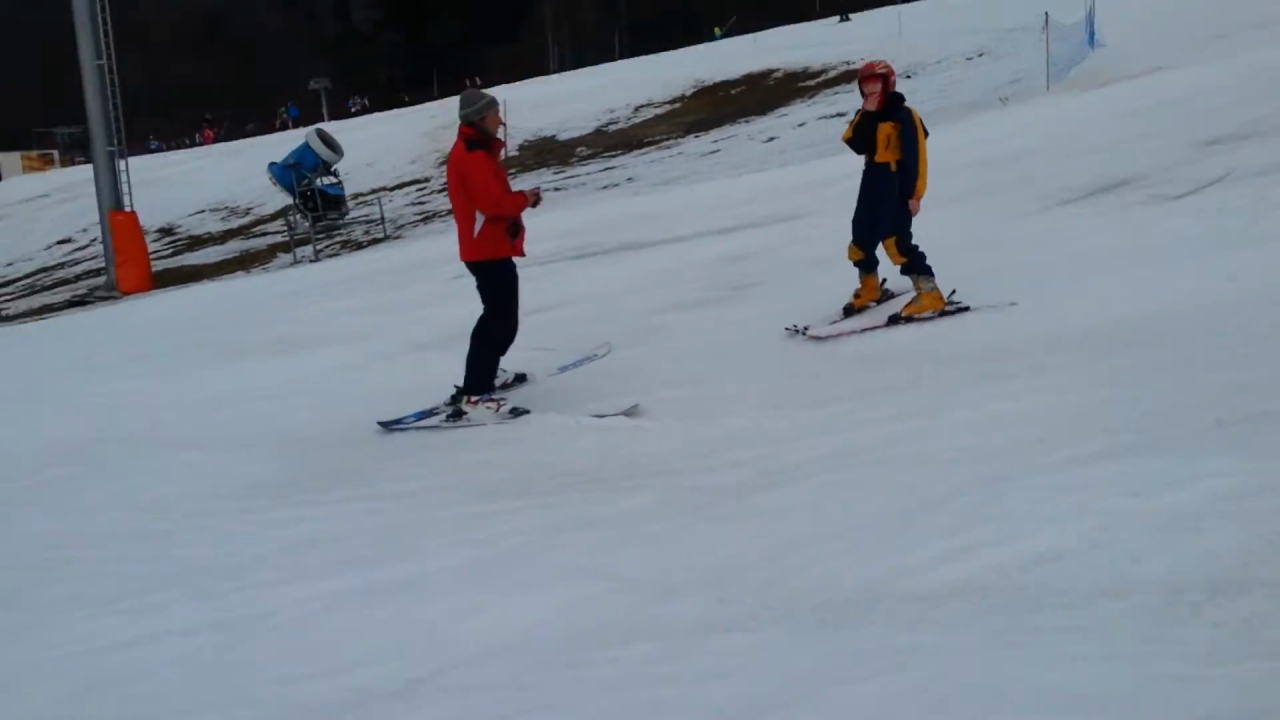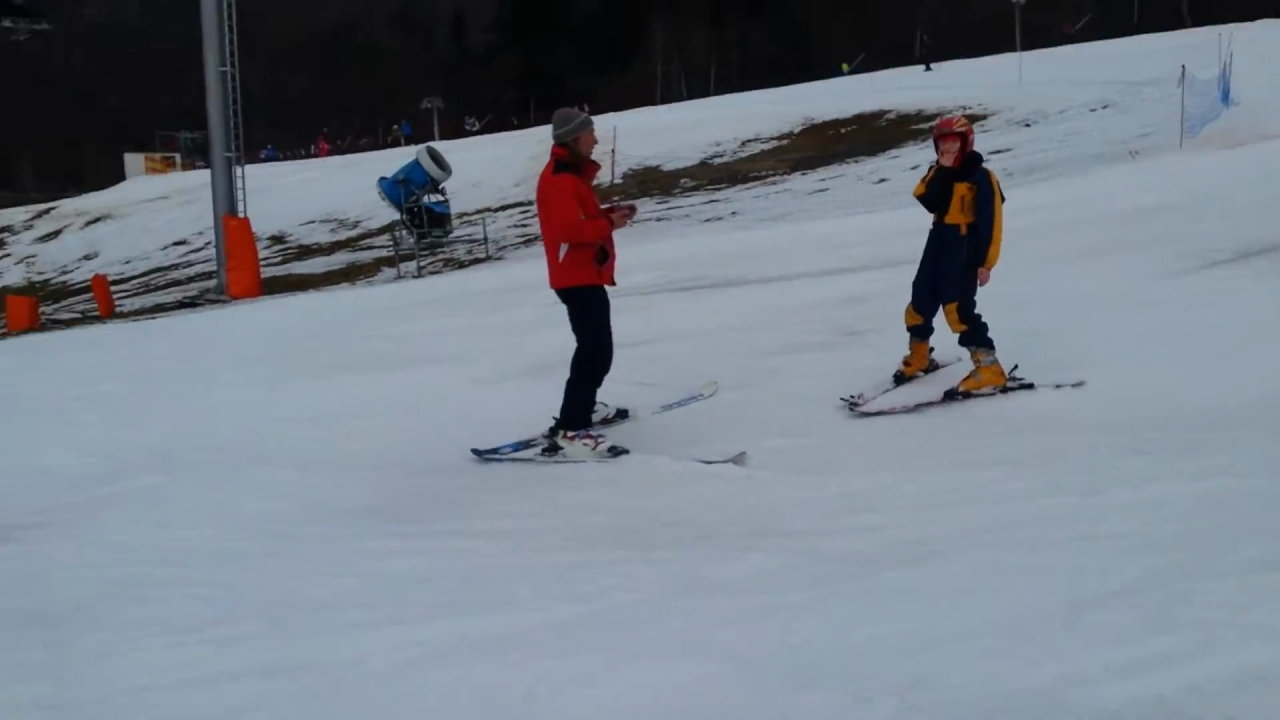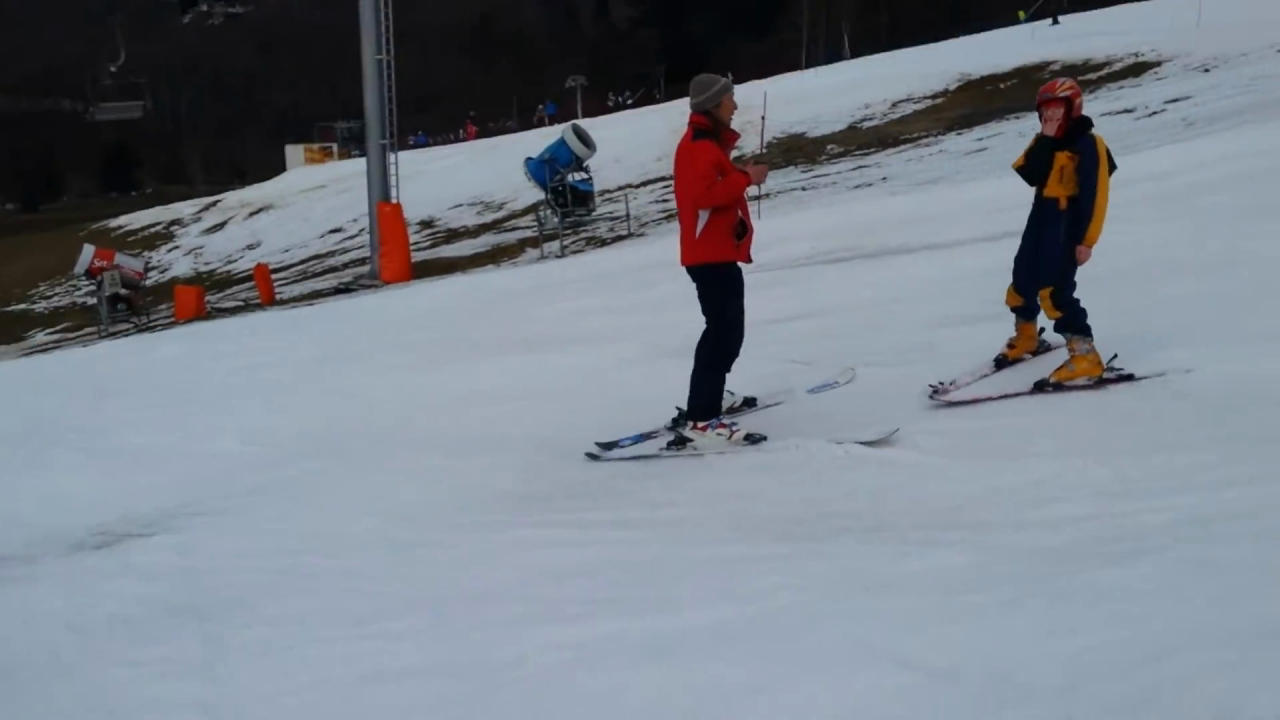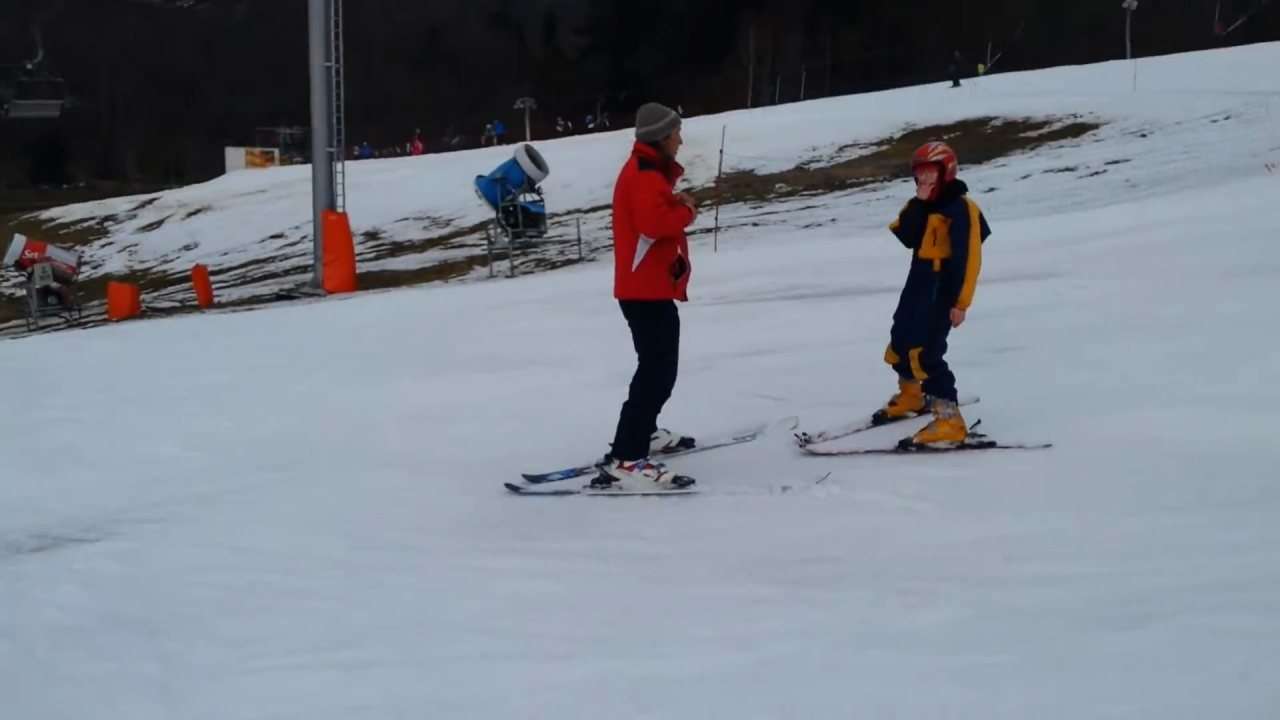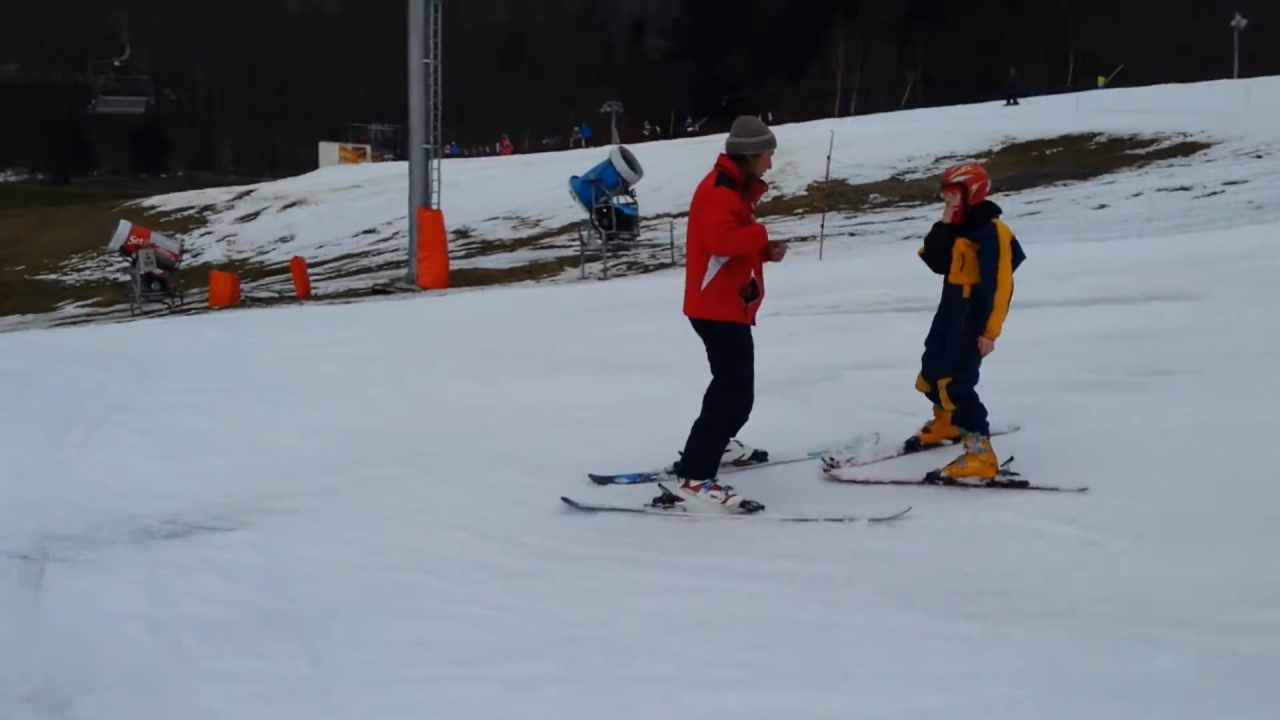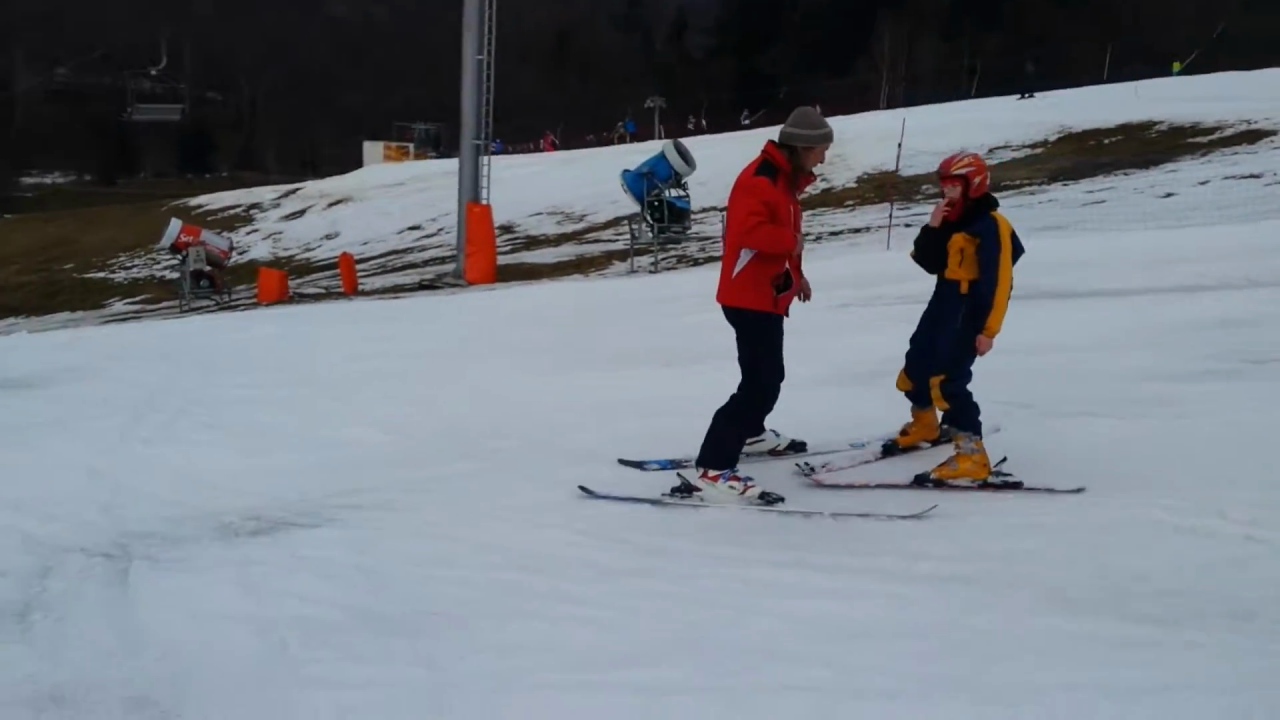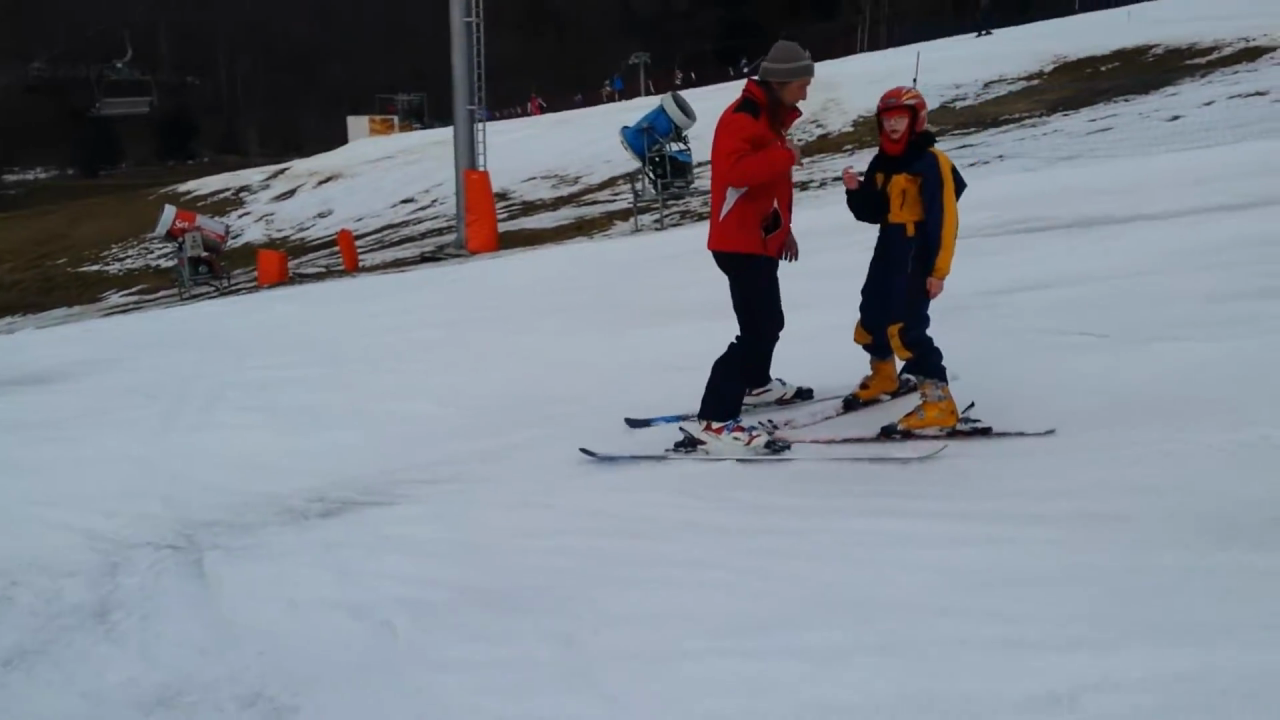
dt=0.5s
person 1, frame 1
left shoulder: (471, 150)
right shoulder: (473, 155)
right elbow: (492, 203)
left wrist: (520, 198)
right wrist: (524, 199)
left hip: (486, 247)
right hip: (489, 250)
left knee: (495, 314)
right knee: (502, 321)
left ankle: (483, 376)
right ankle: (474, 395)
person 1, frame 2
left shoulder: (571, 172)
right shoulder: (561, 178)
right elbow: (569, 230)
left wrist: (610, 213)
right wrist: (610, 223)
left hip: (584, 274)
right hip: (577, 277)
left knee: (594, 346)
right knee: (597, 352)
left ankle: (583, 408)
right ankle: (571, 430)
person 1, frame 3
left shoulder: (706, 140)
right shoulder: (700, 143)
right elbow: (704, 194)
left wrist: (739, 175)
right wrist: (745, 178)
left hip: (713, 250)
right hip: (712, 253)
left knee: (721, 328)
right knee: (726, 333)
left ankle: (708, 396)
right ankle: (700, 419)
person 1, frame 4
left shoulder: (645, 171)
right shoulder: (644, 173)
right elbow: (654, 222)
left wrist: (676, 205)
right wrist: (686, 212)
left hip: (646, 286)
right hip: (647, 289)
left knee: (658, 366)
right knee: (657, 372)
left ankle: (644, 432)
right ankle: (626, 458)
person 1, frame 5
left shoulder: (734, 186)
right shoulder: (720, 189)
right elbow: (721, 240)
left wrist: (767, 250)
right wrist: (760, 233)
left hip: (725, 304)
right hip: (719, 307)
left knee: (729, 382)
right knee: (736, 395)
left ankle: (717, 444)
right ankle: (692, 476)
person 1, frame 6
left shoulder: (782, 177)
right shoulder: (762, 178)
right elbow: (748, 231)
left wrist: (796, 273)
right wrist: (790, 241)
left hip: (764, 295)
right hip: (751, 297)
left knee: (765, 374)
right knee: (761, 385)
left ankle: (750, 433)
person 1, frame 7
left shoulder: (767, 118)
right shoulder: (742, 117)
right elbow: (737, 169)
left wrist: (783, 229)
right wrist: (785, 155)
left hip: (760, 240)
right hip: (741, 241)
left knee: (768, 322)
right knee: (759, 331)
left ankle: (754, 384)
person 2, frame 1
left shoulder: (903, 115)
right shoulder: (866, 115)
left elbow: (916, 156)
right elbow: (858, 145)
left wrist: (915, 193)
right wrist: (866, 114)
left hip: (896, 183)
right hip: (871, 181)
left knee: (895, 240)
right knee: (861, 240)
left ankle: (929, 294)
right ankle: (870, 289)
person 2, frame 2
left shoulder: (981, 177)
right shoulder: (938, 172)
left elbow: (991, 222)
right elbow: (930, 203)
left wrist: (986, 262)
right wrist: (941, 172)
left hip: (965, 247)
right hip: (938, 242)
left knee: (957, 307)
right knee: (920, 302)
left ankle: (989, 368)
right ankle: (919, 356)
person 2, frame 3
left shoulder: (1088, 144)
right shoulder: (1046, 141)
left elbow: (1096, 194)
right elbow: (1032, 176)
left wrist: (1088, 239)
right wrist: (1044, 141)
left hip: (1068, 222)
right hip: (1041, 216)
left knee: (1053, 290)
right knee: (1022, 281)
left ankle: (1085, 356)
right ankle: (1027, 337)
person 2, frame 4
left shoulder: (961, 207)
right shoulder: (922, 204)
left elbow: (968, 257)
right elbow: (907, 238)
left wrist: (961, 301)
right wrist: (918, 204)
left hip: (943, 284)
right hip: (919, 279)
left knee: (924, 351)
right knee: (900, 341)
left ankle: (950, 420)
right ankle: (912, 395)
person 2, frame 5
left shoulder: (991, 231)
right shoulder: (956, 226)
left elbow: (999, 284)
right elbow: (937, 264)
left wrist: (990, 330)
right wrist: (942, 227)
left hip: (974, 312)
right hip: (951, 306)
left knee: (955, 380)
right knee: (931, 369)
left ankle: (980, 454)
right ankle: (946, 423)
person 2, frame 6
left shoulder: (991, 225)
right shoulder: (951, 220)
left elbow: (998, 281)
right elbow: (931, 264)
left wrist: (989, 329)
right wrist: (932, 229)
left hip: (969, 309)
right hip: (943, 303)
left knee: (946, 379)
right knee: (915, 367)
left ankle: (972, 455)
right ankle: (925, 425)
person 2, frame 7
left shoulder: (931, 162)
right shoulder: (881, 163)
left elbow: (944, 220)
right elbow: (873, 213)
left wrist: (939, 269)
right wrist: (854, 191)
left hip: (918, 251)
right hip: (888, 248)
left knee: (904, 326)
right knee: (871, 316)
left ankle: (939, 403)
right ankle: (884, 376)
